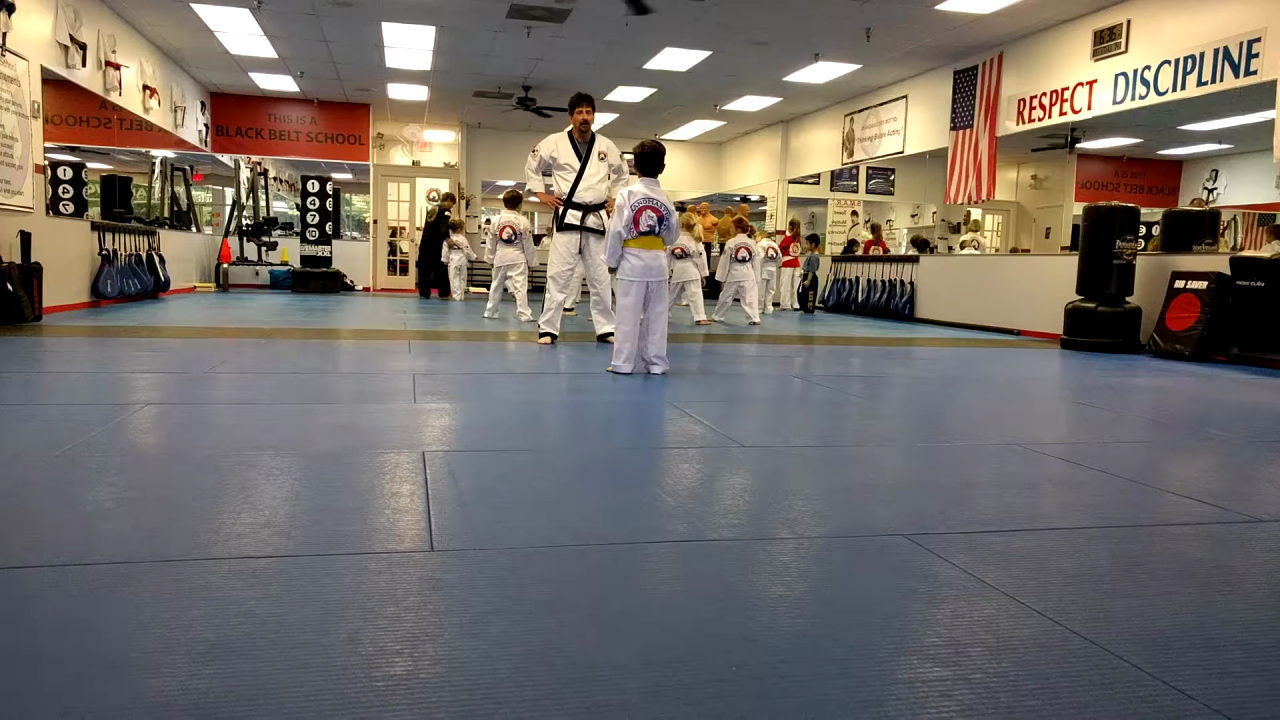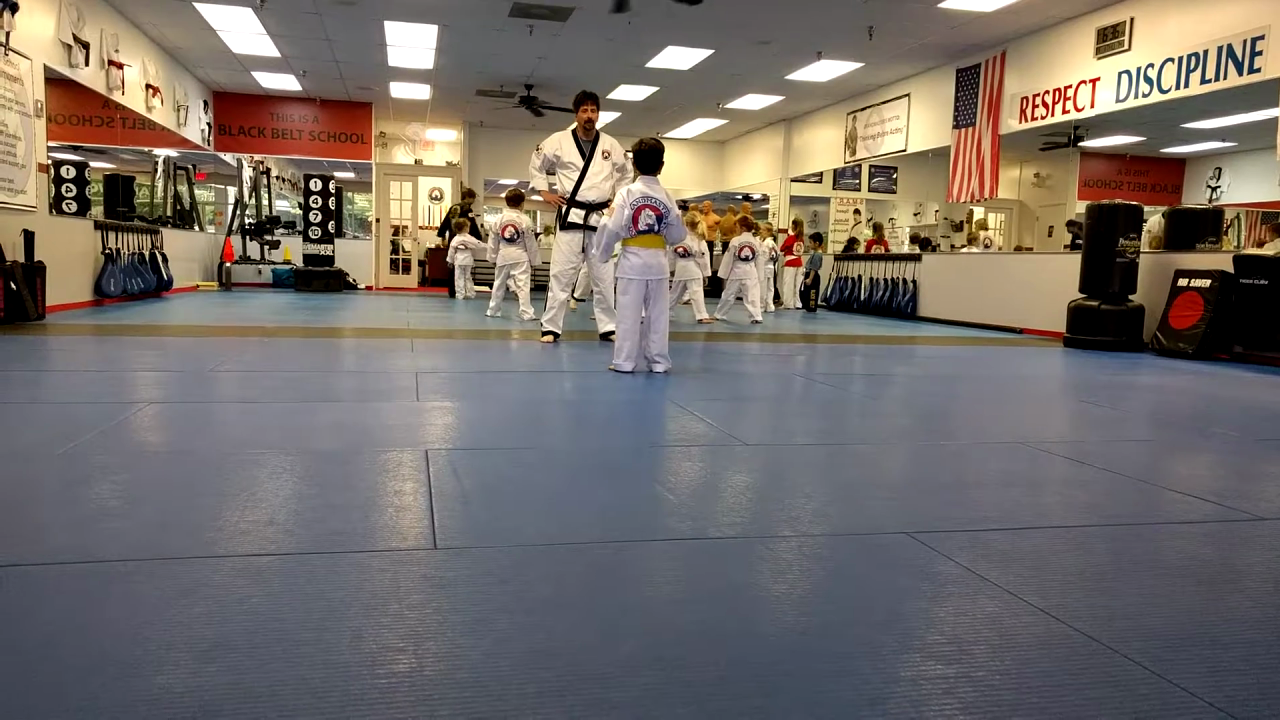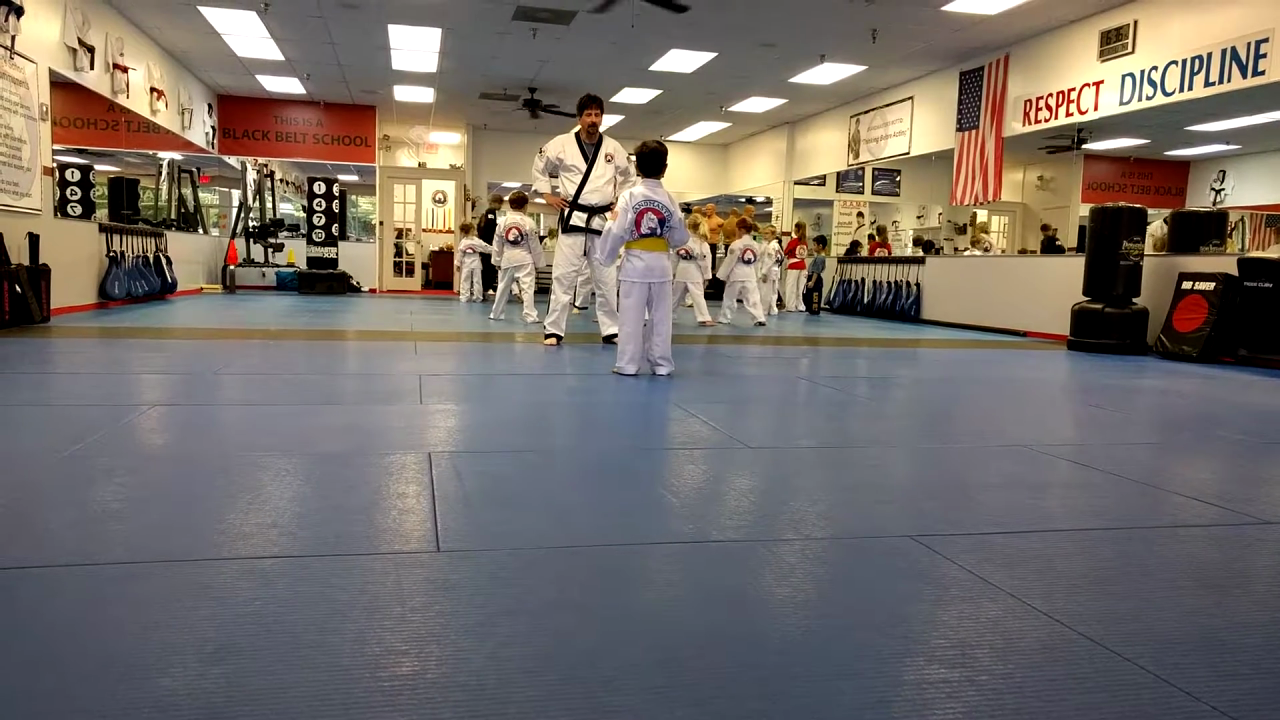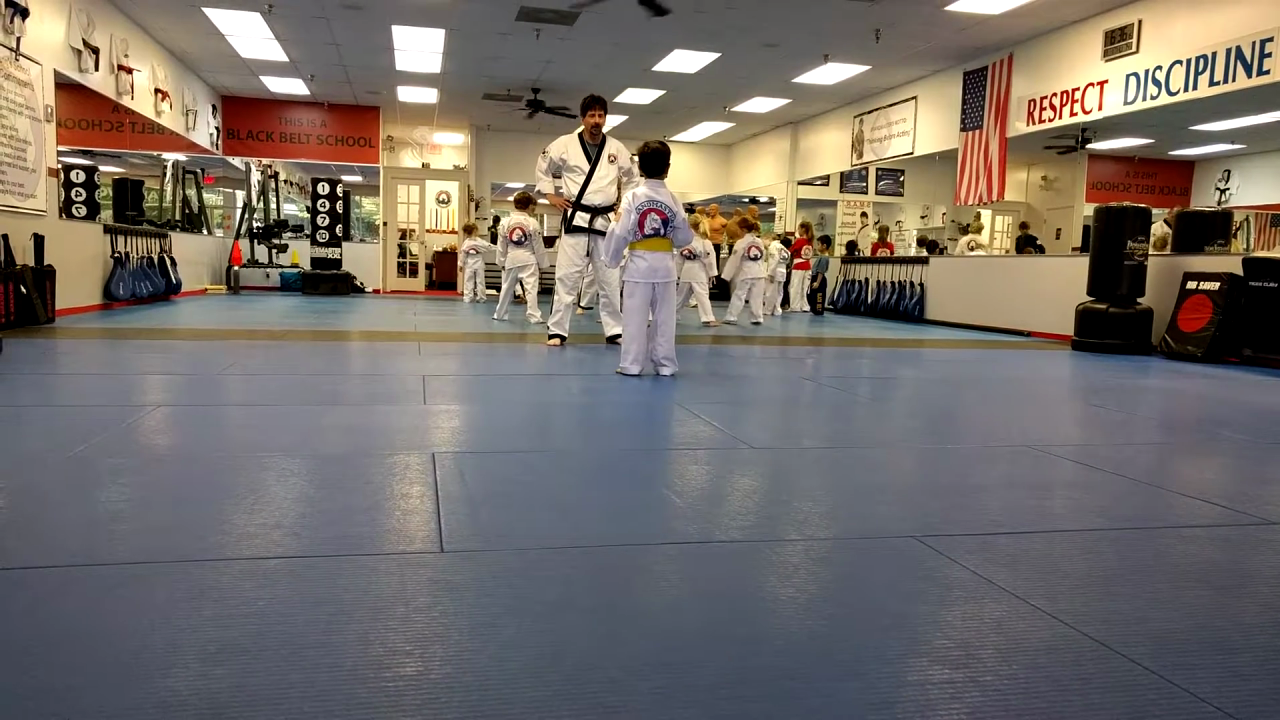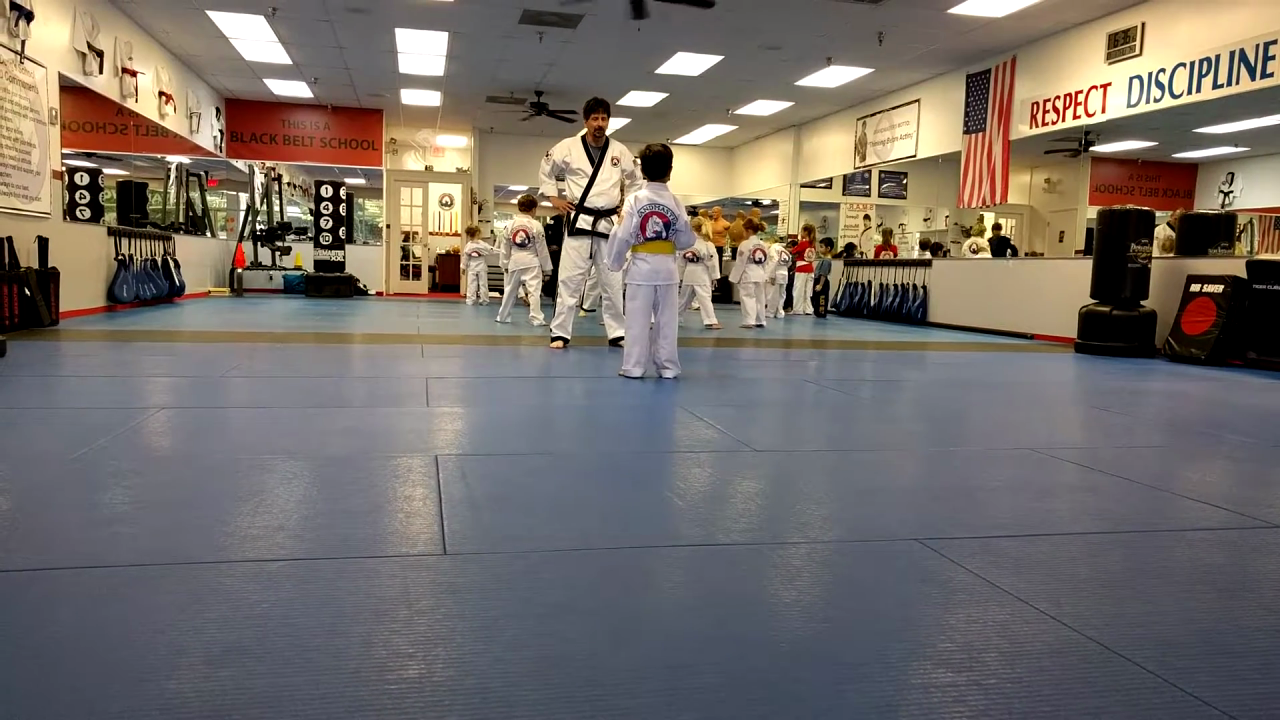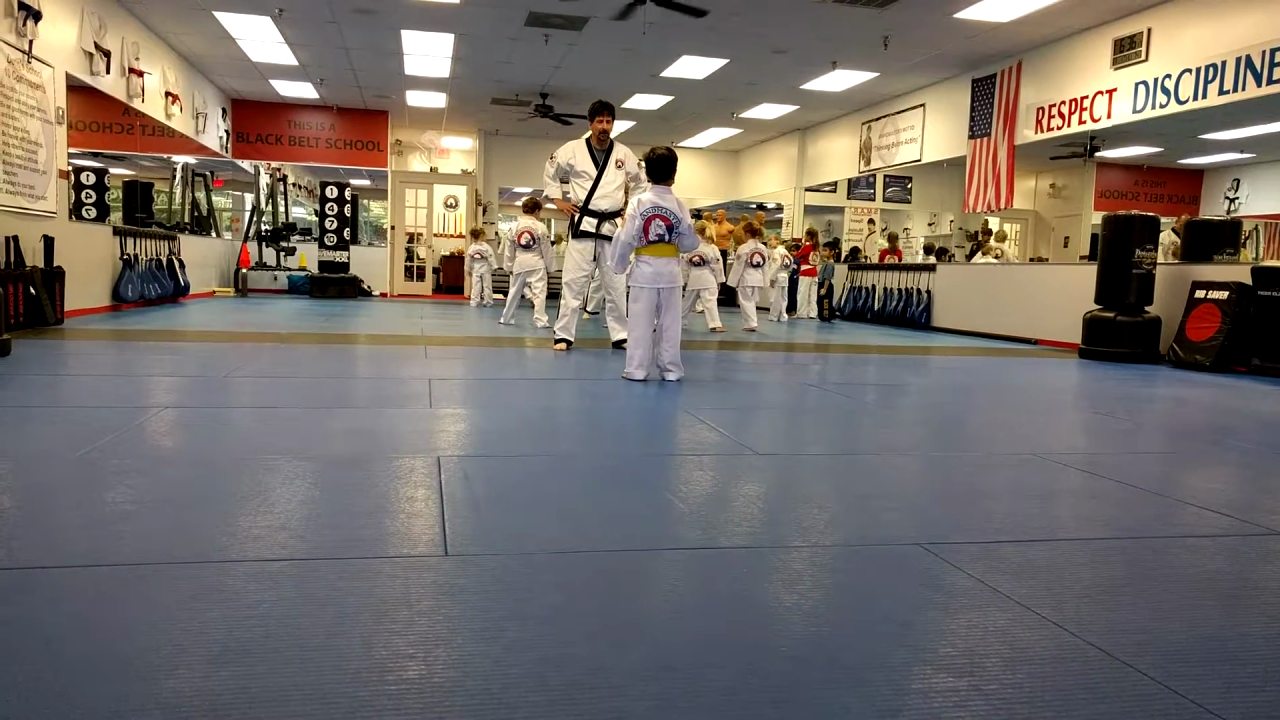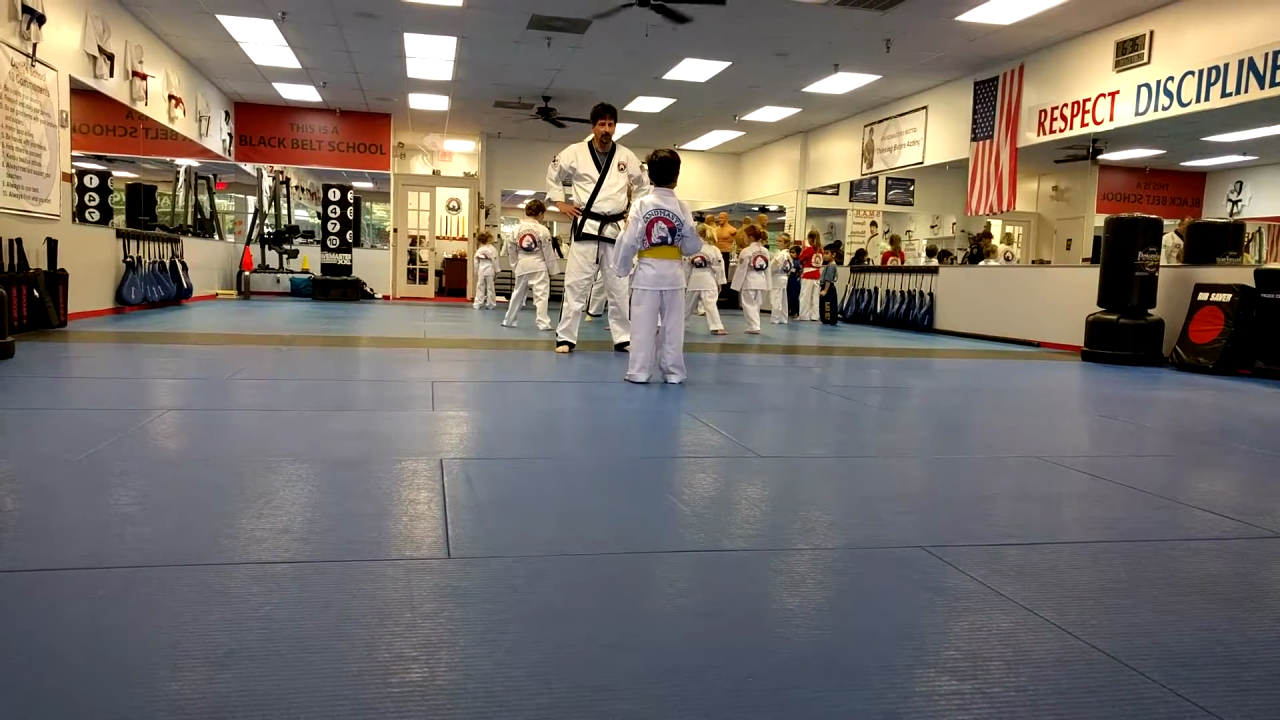
dt=0.5s
person 1, frame 1
left shoulder: (606, 146)
right shoulder: (555, 143)
left elbow: (621, 173)
right elbow: (532, 166)
left wrist: (616, 199)
right wrist: (542, 193)
left hip: (596, 218)
right hip: (568, 217)
left knee: (601, 278)
right knee: (558, 275)
left ankle: (606, 329)
right ankle: (548, 329)
person 1, frame 2
left shoulder: (611, 145)
right shoulder: (559, 141)
left elbow: (625, 172)
right elbow: (537, 164)
right wrist: (545, 192)
left hip: (600, 217)
right hip: (571, 215)
left knee: (604, 277)
right knee: (562, 274)
left ankle: (608, 327)
right ankle: (551, 328)
person 1, frame 3
left shoulder: (614, 148)
right shoulder: (562, 144)
left elbow: (628, 177)
right elbow: (539, 167)
right wrist: (547, 195)
left hip: (603, 220)
right hip: (573, 218)
left knee: (607, 280)
right knee: (563, 277)
left ankle: (611, 330)
right ankle: (554, 330)
person 1, frame 4
left shoulder: (617, 149)
right shoulder: (565, 144)
left elbow: (632, 178)
right elbow: (543, 168)
right wrist: (550, 195)
left hip: (606, 221)
right hip: (576, 219)
left knee: (610, 280)
right knee: (567, 277)
left ankle: (614, 331)
right ankle: (557, 330)
person 1, frame 5
left shoulder: (620, 151)
right shoulder: (568, 147)
left elbow: (635, 180)
right elbow: (546, 171)
right wrist: (554, 198)
left hip: (609, 223)
right hip: (579, 222)
left knee: (613, 283)
right knee: (570, 280)
left ankle: (617, 333)
right ankle: (560, 333)
person 1, frame 6
left shoulder: (624, 154)
right shoulder: (572, 150)
left elbow: (640, 183)
right elbow: (550, 173)
right wrist: (558, 200)
left hip: (613, 226)
right hip: (583, 224)
left knee: (616, 285)
right knee: (574, 282)
left ankle: (620, 335)
right ankle: (563, 335)
person 1, frame 7
left shoulder: (626, 156)
right shoulder: (575, 153)
left elbow: (642, 186)
right elbow: (553, 176)
right wrist: (561, 203)
left hip: (616, 228)
right hip: (586, 227)
left knee: (619, 287)
right knee: (576, 284)
left ankle: (623, 338)
right ankle: (565, 337)
person 2, frame 1
left shoulder: (626, 194)
right shoulder: (666, 199)
left elbow: (616, 231)
right elbow: (672, 236)
left wrist: (612, 261)
left hip: (632, 262)
right hip: (658, 263)
left knee: (628, 315)
right knee: (656, 315)
left ankle: (623, 362)
right ankle: (656, 363)
person 2, frame 2
left shoulder: (626, 193)
right shoulder: (667, 196)
left elbow: (613, 229)
right elbow: (678, 235)
left wrist: (602, 253)
left hip: (632, 260)
right hip: (658, 261)
left knee: (629, 314)
right knee: (658, 314)
left ankle: (625, 361)
right ankle: (658, 360)
person 2, frame 3
left shoulder: (629, 196)
right shoulder: (669, 199)
left elbow: (616, 233)
right elbow: (681, 238)
left wrist: (603, 256)
left hip: (635, 264)
right hip: (661, 264)
left knee: (632, 317)
right knee: (661, 317)
left ankle: (628, 364)
right ankle: (661, 364)
person 2, frame 4
left shoulder: (632, 197)
right shoulder: (673, 200)
left elbow: (620, 233)
right elbow: (685, 238)
left wrist: (611, 259)
left hip: (639, 265)
right hip: (665, 265)
left knee: (636, 317)
right knee: (664, 318)
left ankle: (632, 364)
right ankle: (665, 364)
person 2, frame 5
left shoulder: (634, 200)
right shoulder: (675, 202)
left elbow: (623, 236)
right elbow: (687, 241)
left wrist: (614, 263)
left hip: (641, 267)
right hip: (667, 268)
left knee: (638, 320)
right knee: (666, 320)
left ankle: (634, 367)
right ankle: (667, 366)
person 2, frame 6
left shoulder: (638, 202)
right shoulder: (679, 205)
left elbow: (626, 239)
right elbow: (690, 243)
left wrist: (618, 266)
left hip: (645, 270)
right hip: (671, 271)
left knee: (641, 323)
right knee: (670, 323)
left ankle: (637, 369)
right ankle: (670, 369)
person 2, frame 7
left shoulder: (641, 205)
right shoulder: (681, 208)
left elbow: (629, 242)
right elbow: (692, 246)
left wrist: (621, 269)
left hip: (647, 272)
right hip: (673, 273)
left knee: (644, 325)
right knee: (672, 325)
left ankle: (639, 371)
right ankle: (673, 372)
